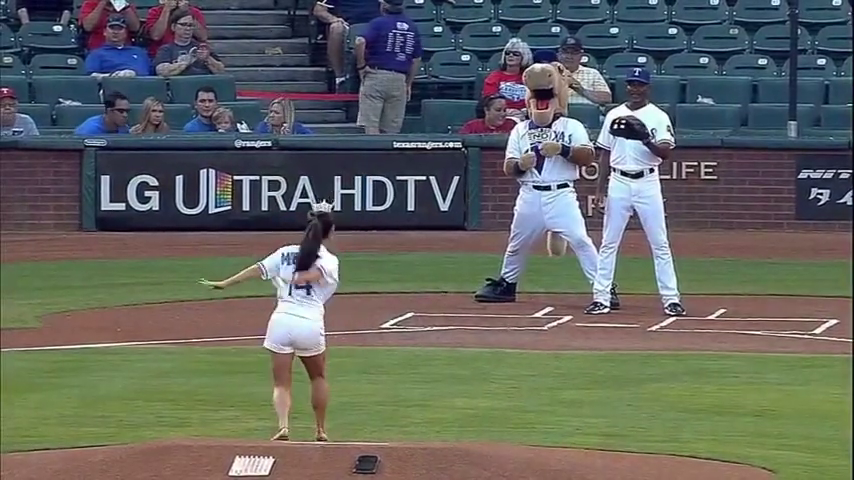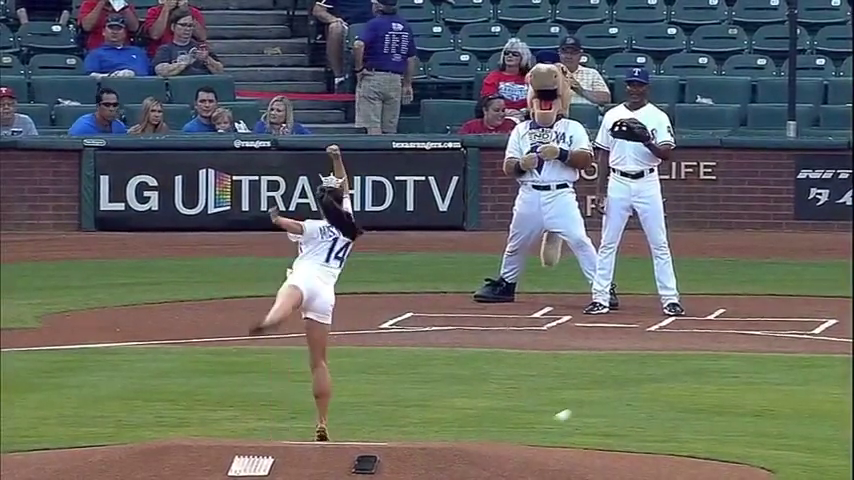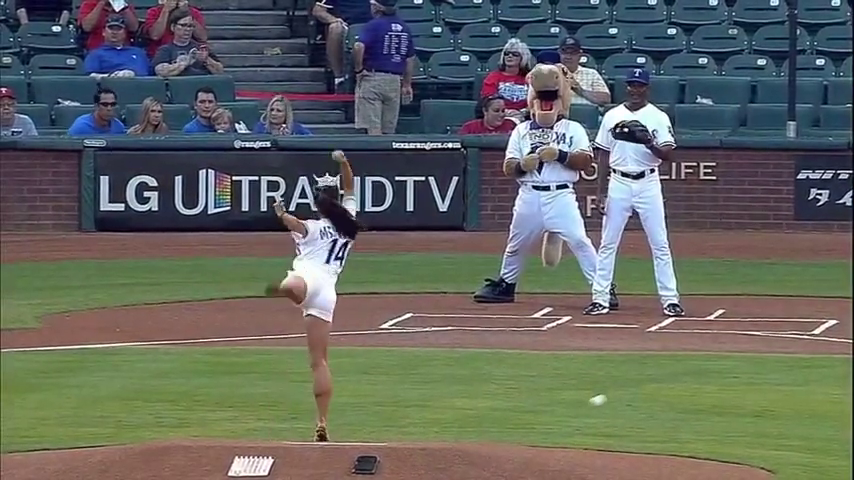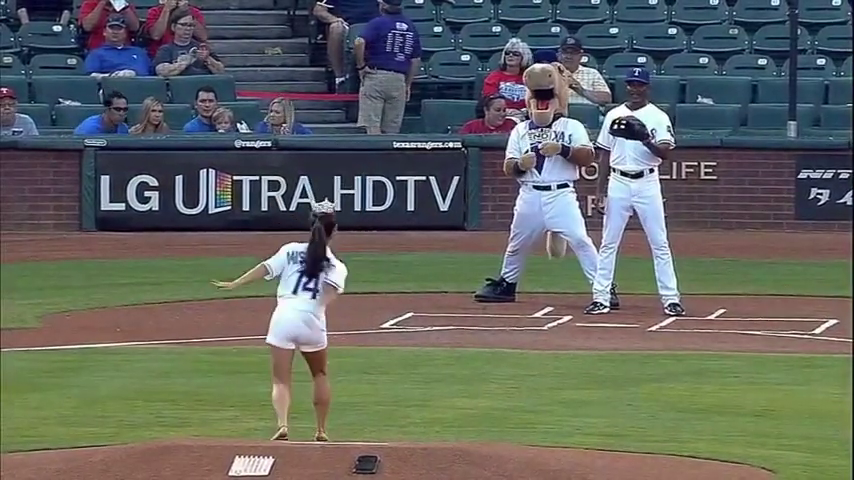
dt=0.3s
person 1, frame 1
left shoulder: (288, 253)
right shoulder: (330, 261)
left elbow: (257, 269)
right elbow: (313, 274)
left wrist: (226, 283)
left hip: (281, 323)
right hip: (310, 328)
left knee: (281, 385)
right knee: (318, 378)
left ankle: (283, 428)
right ankle: (321, 431)
person 1, frame 2
left shoulder: (315, 227)
right shoulder: (348, 225)
left elbow: (294, 226)
right elbow: (344, 186)
left wrist: (278, 219)
right wrist: (337, 158)
left hip: (302, 280)
right hip: (325, 294)
left knee: (284, 306)
right knee: (318, 362)
left ankle: (268, 321)
right ankle: (322, 425)
person 1, frame 3
left shoulder: (317, 226)
right shoulder: (348, 224)
left elbow: (296, 226)
right elbow: (348, 188)
left wrist: (283, 215)
right wrist: (344, 165)
left hip: (306, 278)
right hip: (328, 293)
right knee: (319, 362)
left ankle: (285, 287)
right ankle: (322, 425)
person 1, frame 4
left shoulder: (290, 250)
right shoulder: (337, 266)
left elbow: (264, 269)
right elbow: (329, 295)
left wrist: (233, 284)
left hip: (284, 319)
right hip: (311, 324)
left knee: (281, 382)
right knee: (320, 375)
left ankle: (282, 426)
right ankle: (321, 431)
person 2, frame 1
left shoulder: (659, 116)
right shoulder: (613, 115)
left elbow: (666, 152)
right elbow: (605, 154)
left wrist: (646, 140)
right wrist: (600, 188)
left hip: (647, 184)
right hip: (618, 183)
left knee: (660, 243)
right knee: (609, 243)
left ankle: (671, 299)
right ankle: (601, 298)
person 2, frame 2
left shoulder: (658, 117)
right shoulder: (612, 115)
left elbow: (667, 154)
right elbow: (604, 154)
left wrist: (648, 143)
right wrist: (600, 189)
left hip: (647, 184)
right hip: (618, 184)
left knee: (659, 244)
right knee: (608, 243)
left ankle: (670, 299)
right ankle: (600, 298)
person 2, frame 3
left shoulder: (659, 117)
right shoulder: (612, 116)
left elbow: (668, 155)
right elbow: (604, 155)
left wrist: (650, 144)
right wrist: (600, 190)
left hip: (648, 184)
right hip: (619, 184)
left knee: (660, 244)
right knee: (608, 243)
left ankle: (670, 299)
right ankle: (600, 299)
person 2, frame 4
left shoulder: (659, 117)
right shoulder: (613, 115)
left elbow: (665, 152)
right elbow: (605, 154)
left wrist: (647, 141)
right wrist: (600, 189)
left hip: (647, 184)
right hip: (618, 184)
left knee: (660, 243)
right knee: (608, 243)
left ankle: (670, 298)
right ankle: (600, 298)
person 3, frame 1
left shoulder: (572, 126)
right shoulder: (520, 129)
left elbow: (588, 156)
right elbow: (508, 167)
left wrist: (562, 149)
right wrist: (520, 165)
left hip: (560, 195)
right hip: (529, 196)
left knee: (580, 240)
right knee: (517, 243)
left ankle: (605, 289)
right ankle: (506, 285)
person 3, frame 2
left shoulder: (572, 127)
right shoulder: (521, 129)
left elbow: (586, 160)
right elbow: (508, 167)
left wrist: (560, 153)
right wrist: (521, 165)
left hip: (560, 195)
right hip: (529, 196)
left knee: (579, 240)
right knee: (517, 243)
left ankle: (604, 289)
right ankle: (504, 285)
person 3, frame 3
left shoulder: (572, 128)
right shoulder: (521, 130)
left elbow: (586, 160)
right elbow: (508, 167)
left wrist: (560, 154)
right wrist: (521, 165)
left hip: (560, 196)
right hip: (529, 197)
left knee: (579, 241)
right knee: (516, 244)
left ankle: (604, 291)
right ankle: (504, 286)
person 3, frame 4
left shoulder: (572, 127)
right shoulder: (520, 130)
left elbow: (588, 157)
right elbow: (508, 167)
left wrist: (562, 149)
right wrist: (520, 165)
left hip: (560, 195)
right hip: (529, 196)
left knee: (579, 240)
right knee: (517, 244)
left ankle: (604, 289)
right ankle: (505, 285)
person 4, frame 1
left shoulder: (379, 23)
right shoulder: (412, 27)
left elbow: (360, 42)
right elbow: (416, 59)
left wrist: (361, 65)
right wrist: (408, 84)
left hip: (376, 76)
right hip: (399, 80)
left knee: (371, 125)
right knee: (392, 130)
person 4, frame 2
left shoulder: (375, 24)
right shoulder: (405, 26)
left elbow: (358, 45)
right elbow: (411, 58)
left wrist: (359, 68)
right wrist: (407, 84)
left hip: (373, 78)
right hip: (395, 80)
left knee: (373, 127)
right knee: (389, 130)
person 4, frame 3
left shoulder: (374, 25)
right shoulder: (404, 27)
left elbow: (358, 47)
right elbow: (410, 59)
left wrist: (358, 69)
right wrist: (407, 84)
left hip: (372, 79)
right hip: (394, 81)
left knee: (373, 128)
right knee: (389, 131)
person 4, frame 4
left shoulder: (378, 23)
right shoulder: (411, 27)
left elbow: (359, 42)
right elbow: (416, 59)
left wrist: (361, 66)
right wrist: (407, 84)
left hip: (376, 77)
right hip: (398, 80)
left knee: (372, 125)
right knee: (392, 130)
